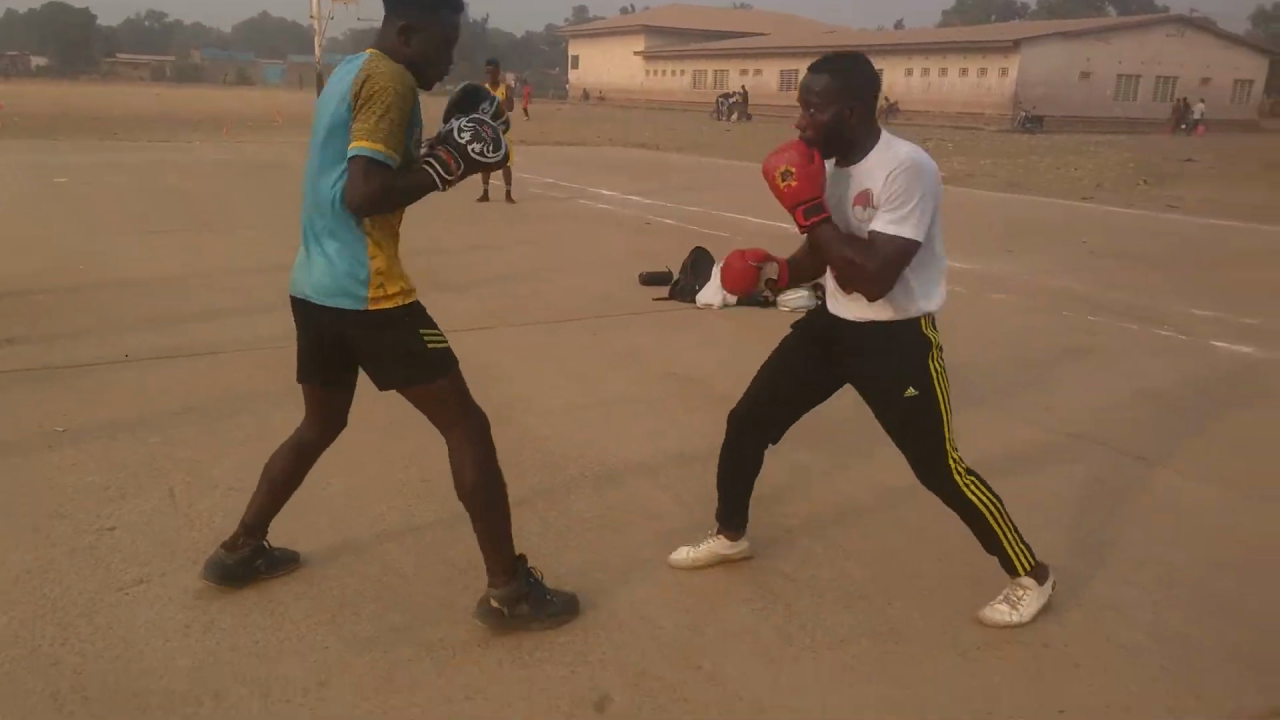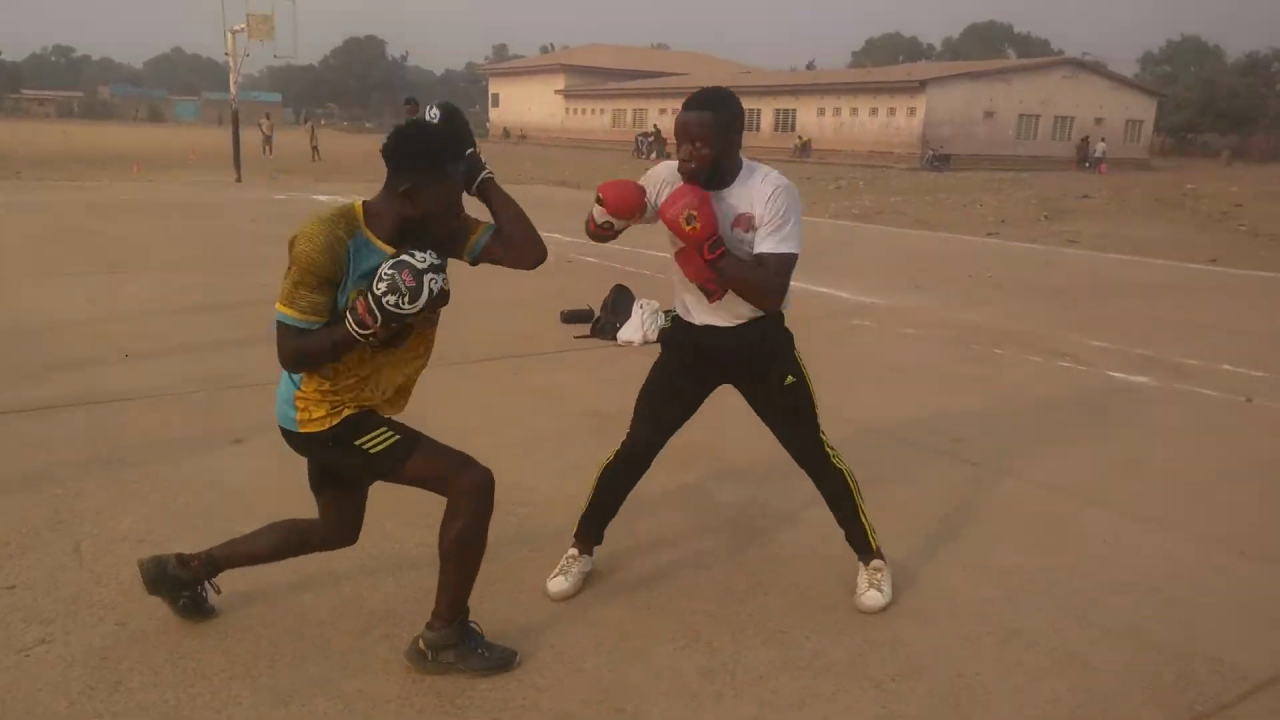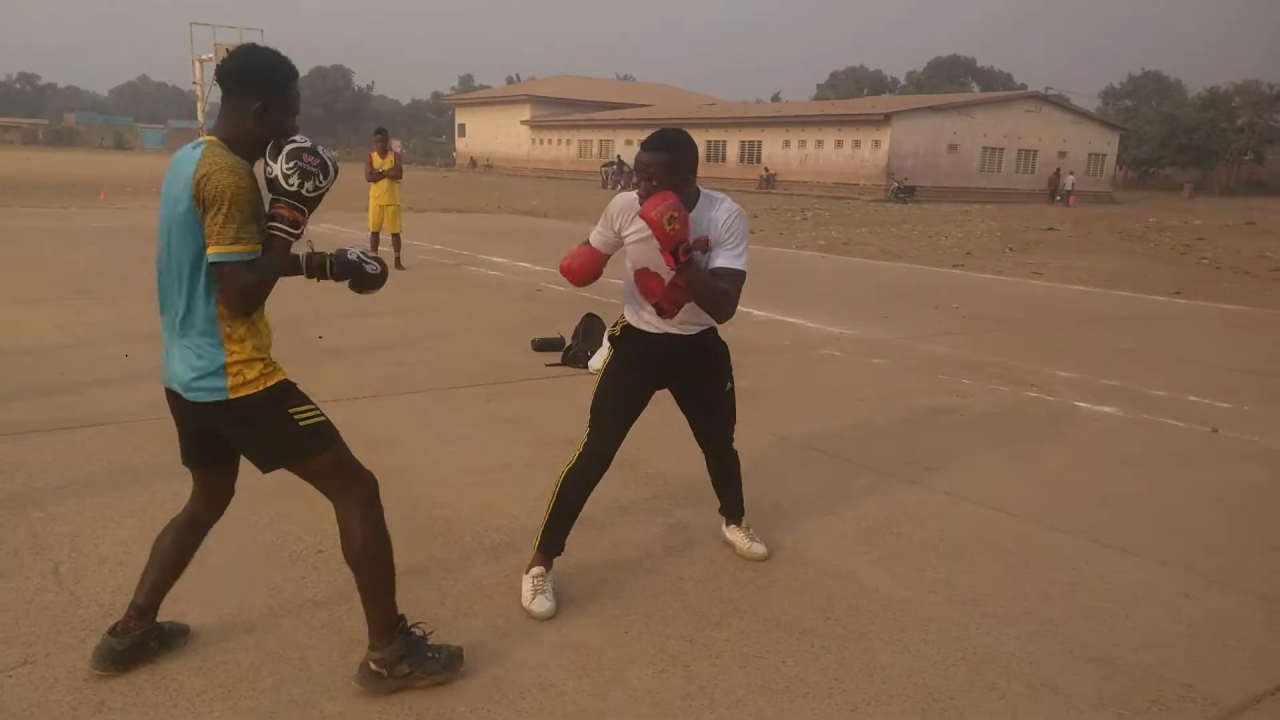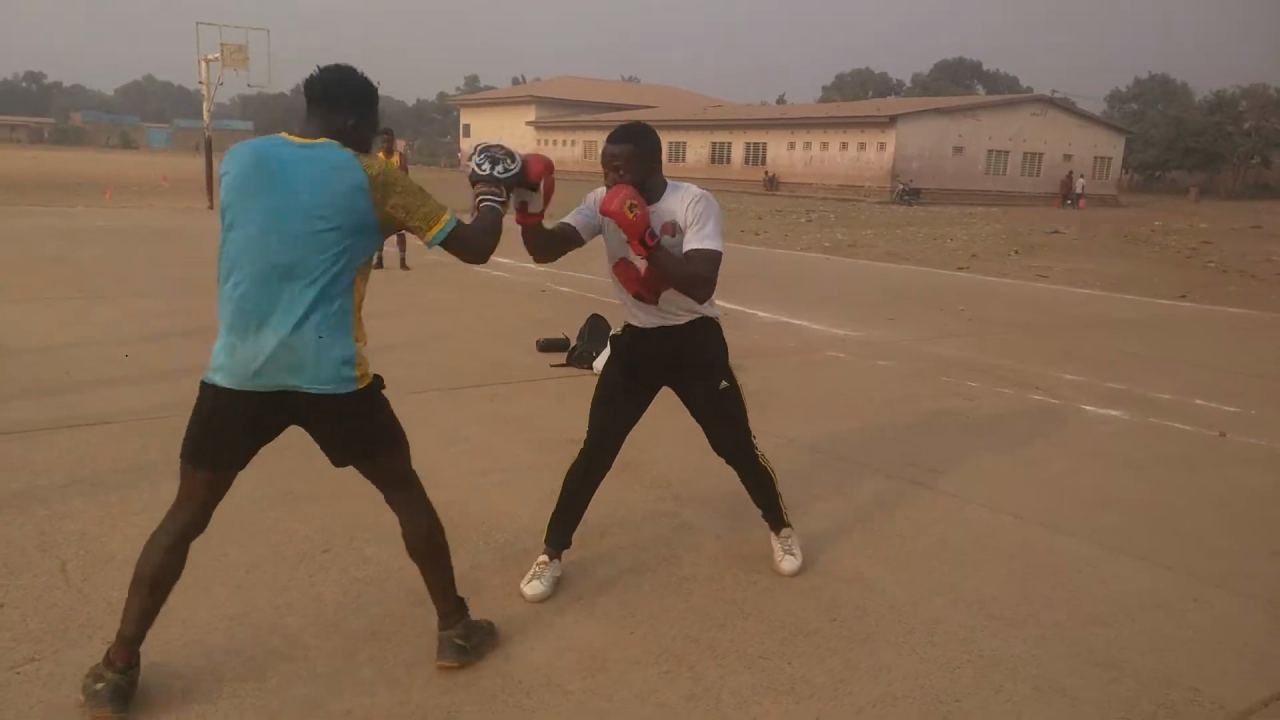
dt=0.5s
person 1, frame 1
left shoulder: (351, 71)
right shoulder: (390, 81)
right elbow: (364, 195)
left wrist: (455, 139)
right wrist: (447, 163)
left hip: (313, 288)
right hip: (368, 297)
left knee: (319, 424)
right knee: (466, 425)
left ankle: (240, 549)
right ankle: (509, 587)
person 1, frame 2
left shoulder: (446, 231)
right shoulder: (325, 241)
left elbow: (531, 253)
right elbow: (294, 352)
left wrist: (477, 170)
right wrist: (373, 314)
left hip: (352, 411)
right hip: (320, 414)
left knee: (336, 530)
right knee: (471, 482)
left ankle: (182, 569)
right ankle: (445, 634)
person 1, frame 3
left shoulder: (192, 160)
right shoulder: (228, 174)
right elbow: (241, 292)
left wrist: (328, 264)
right wrist: (288, 215)
left hip: (190, 377)
right hip: (237, 380)
left knee: (206, 502)
right knee: (356, 489)
left ankle: (129, 631)
right ankle: (391, 649)
person 1, frame 4
left shoulder: (237, 159)
right shoulder: (369, 179)
right elbow: (474, 246)
right wrist: (491, 196)
left hip: (236, 374)
right hip: (329, 377)
left knee: (187, 516)
right knee: (405, 490)
left ankle: (118, 667)
right ankle: (455, 627)
person 2, frame 1
left shoulder: (907, 167)
right shoulder: (827, 166)
left elbow: (874, 279)
left wrist: (809, 212)
right wrist: (778, 271)
left hip: (898, 336)
right hip: (832, 325)
left knee: (940, 470)
right knee: (748, 421)
left ankle: (1031, 576)
right ankle: (730, 535)
person 2, frame 2
left shoulder: (773, 191)
right shoulder: (665, 179)
left elbow: (771, 297)
right elbow: (607, 222)
left wrist: (711, 247)
right wrist: (605, 217)
left hip: (758, 339)
right hip: (691, 337)
left knee: (812, 452)
right knee: (638, 447)
left ankle: (870, 559)
right ankle: (581, 548)
person 2, frame 3
left shoulder: (726, 216)
right shoulder: (622, 208)
left elbow: (724, 308)
right elbow: (590, 260)
left wrist: (680, 254)
right wrist: (582, 268)
left hip: (700, 348)
right hip: (638, 344)
left knee: (720, 445)
right knee: (595, 450)
left ankle: (734, 522)
right ankle: (542, 564)
person 2, frame 4
left shoulder: (696, 204)
right shoulder: (603, 200)
left elbow: (700, 287)
right elbow: (544, 251)
left wrist: (645, 236)
right wrist: (526, 215)
left hip: (695, 341)
right hip: (636, 342)
left knee: (737, 446)
right knee: (595, 450)
left ankle: (781, 530)
right ankle: (552, 553)
